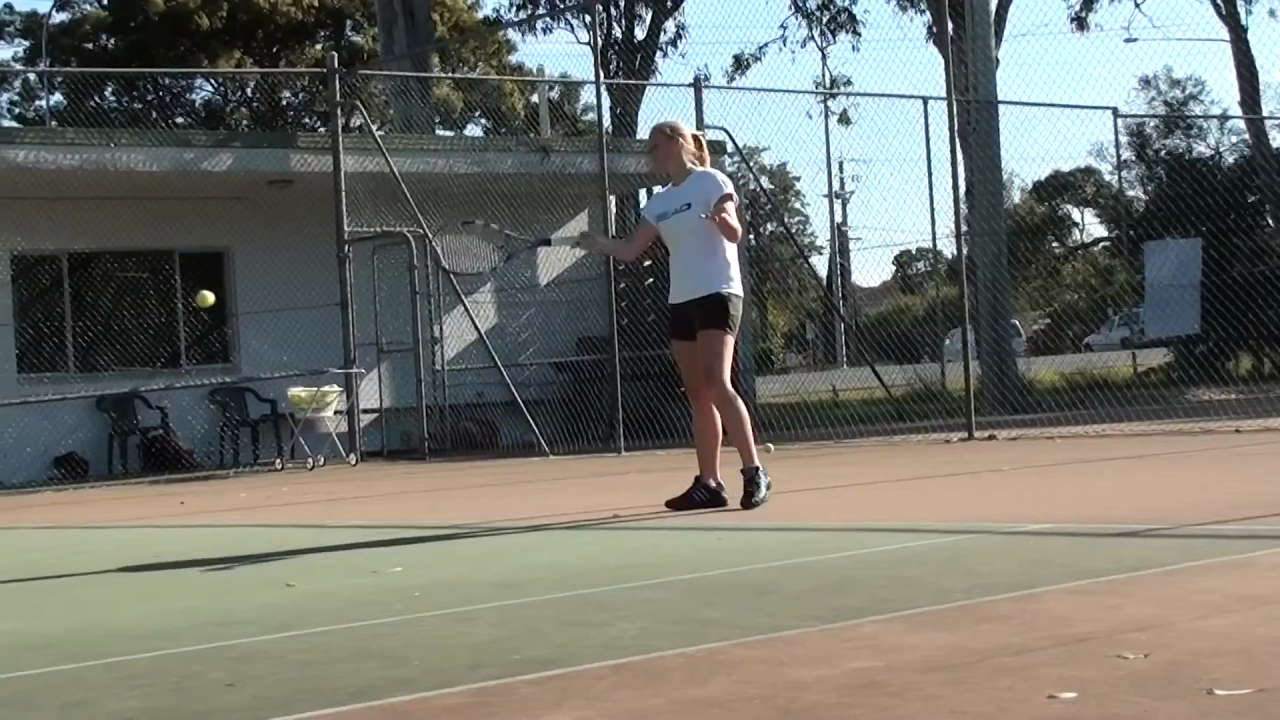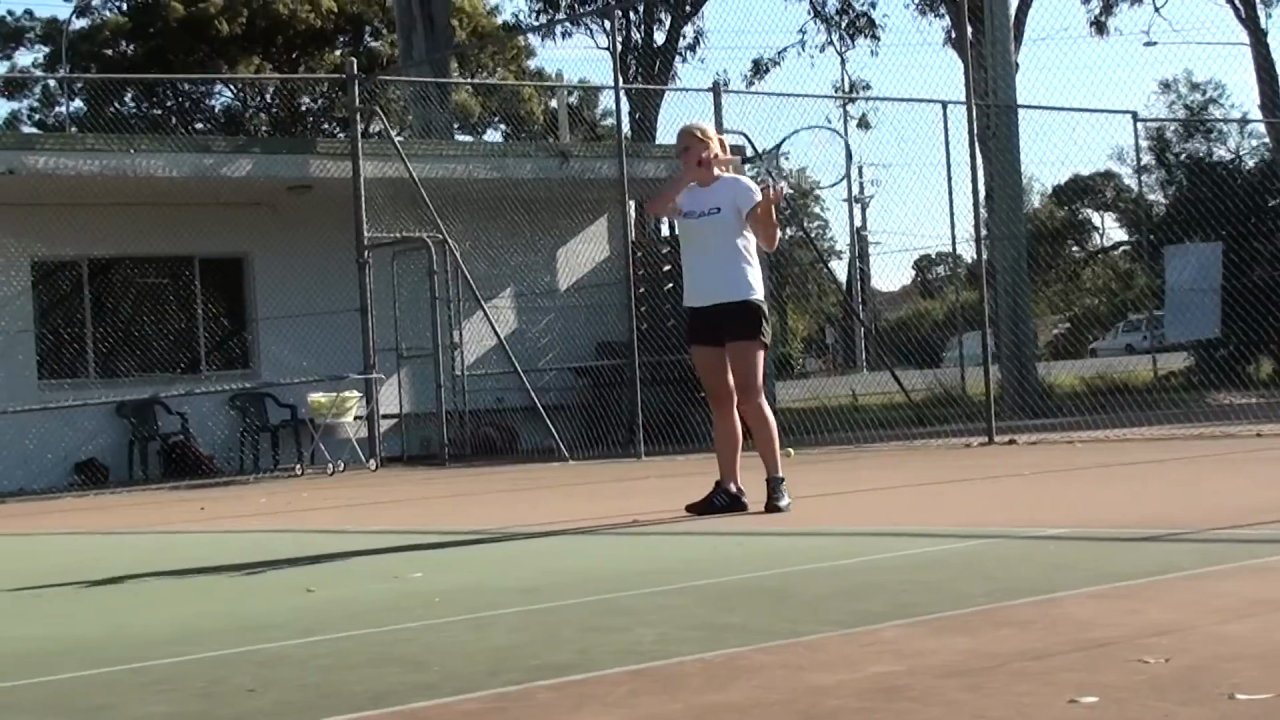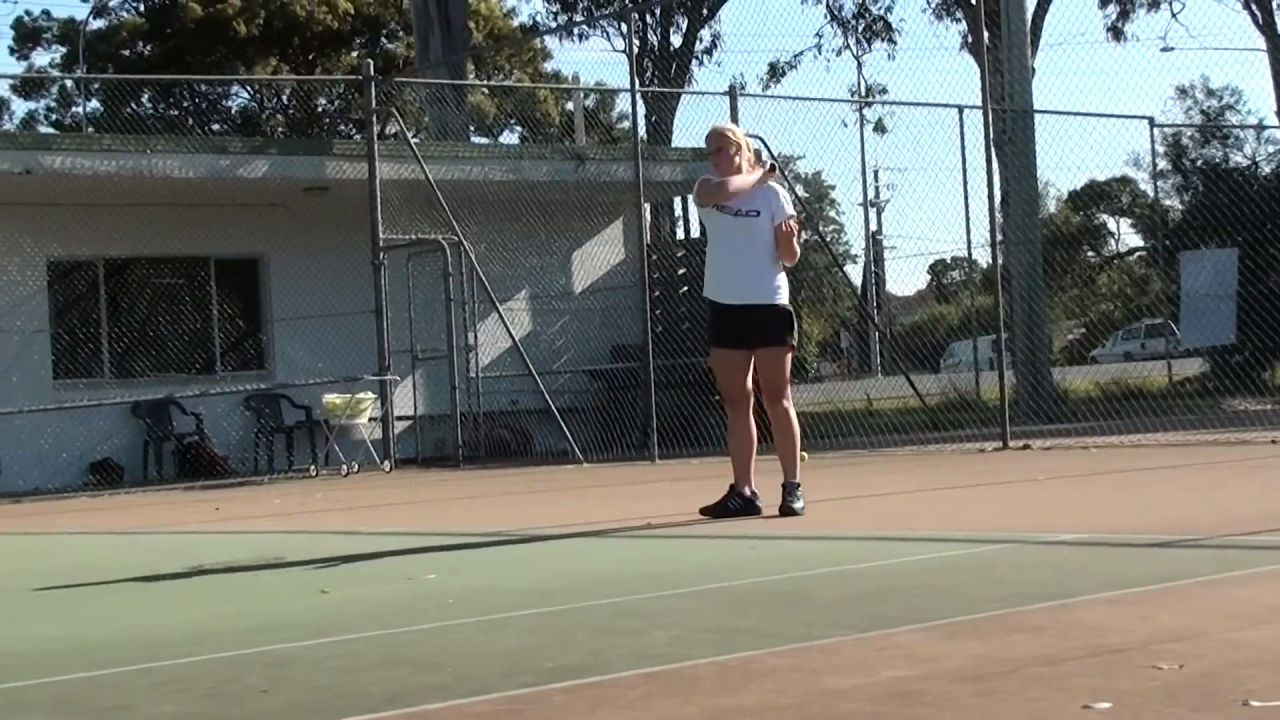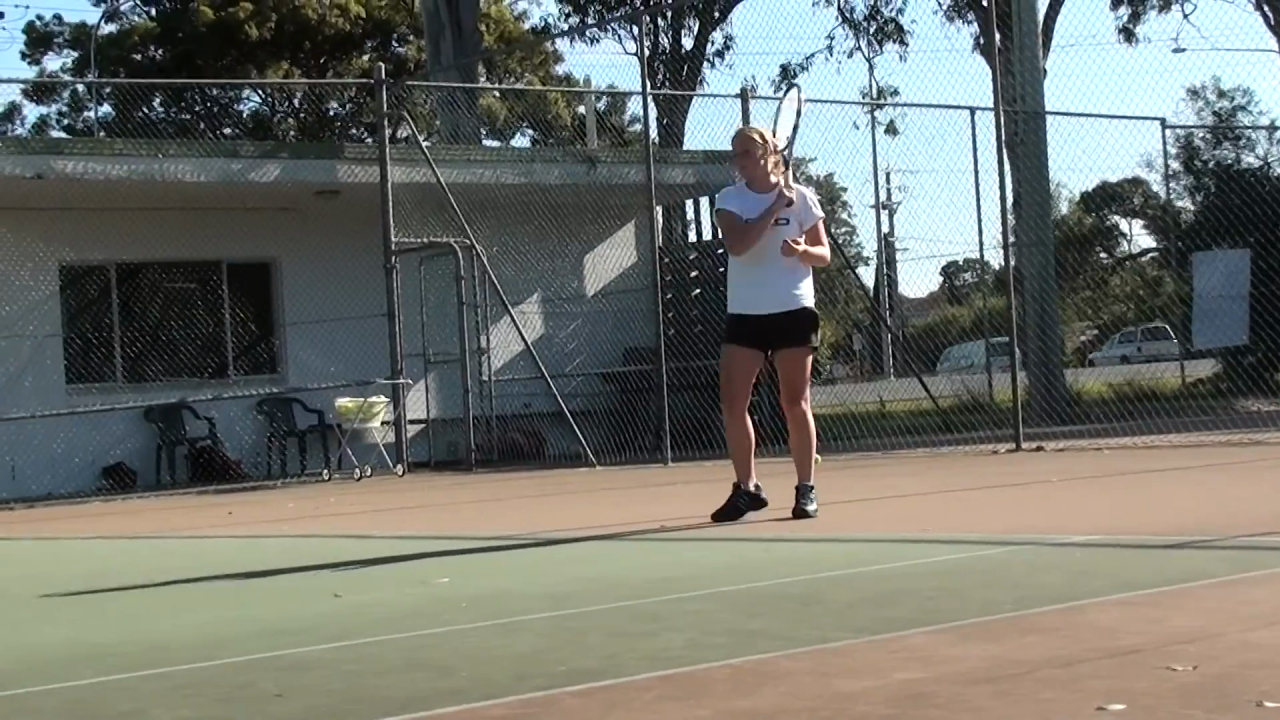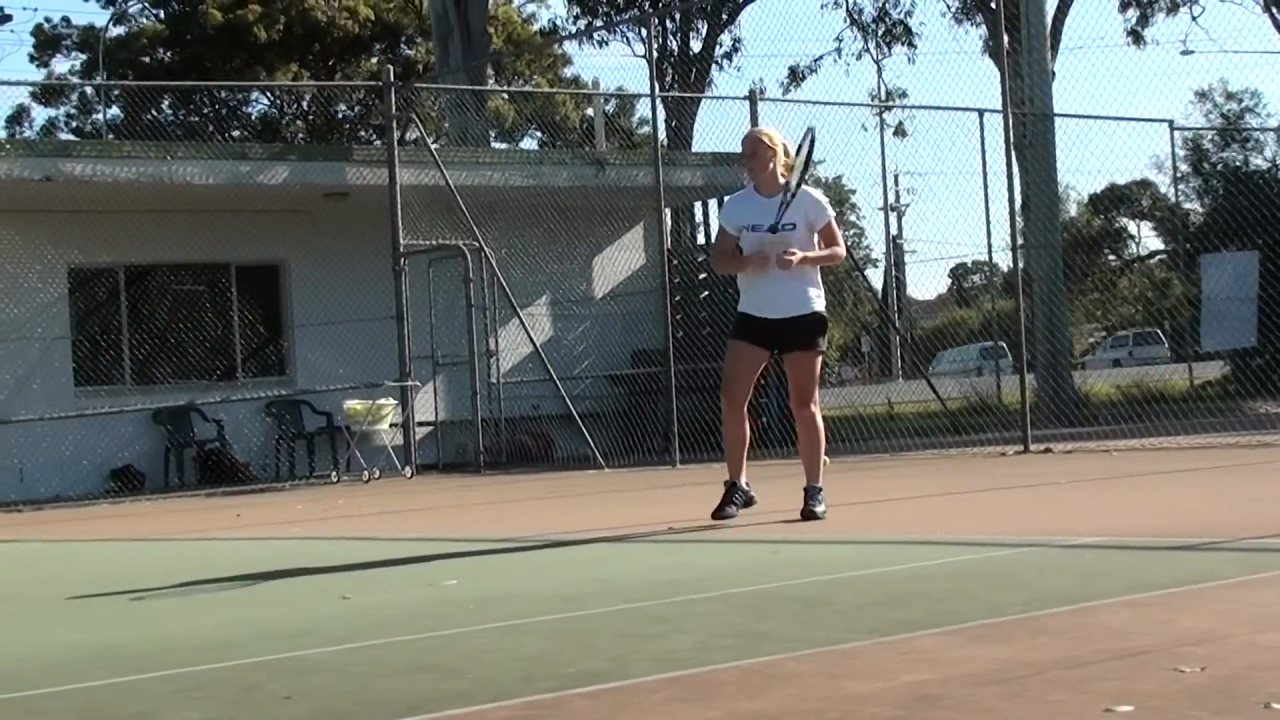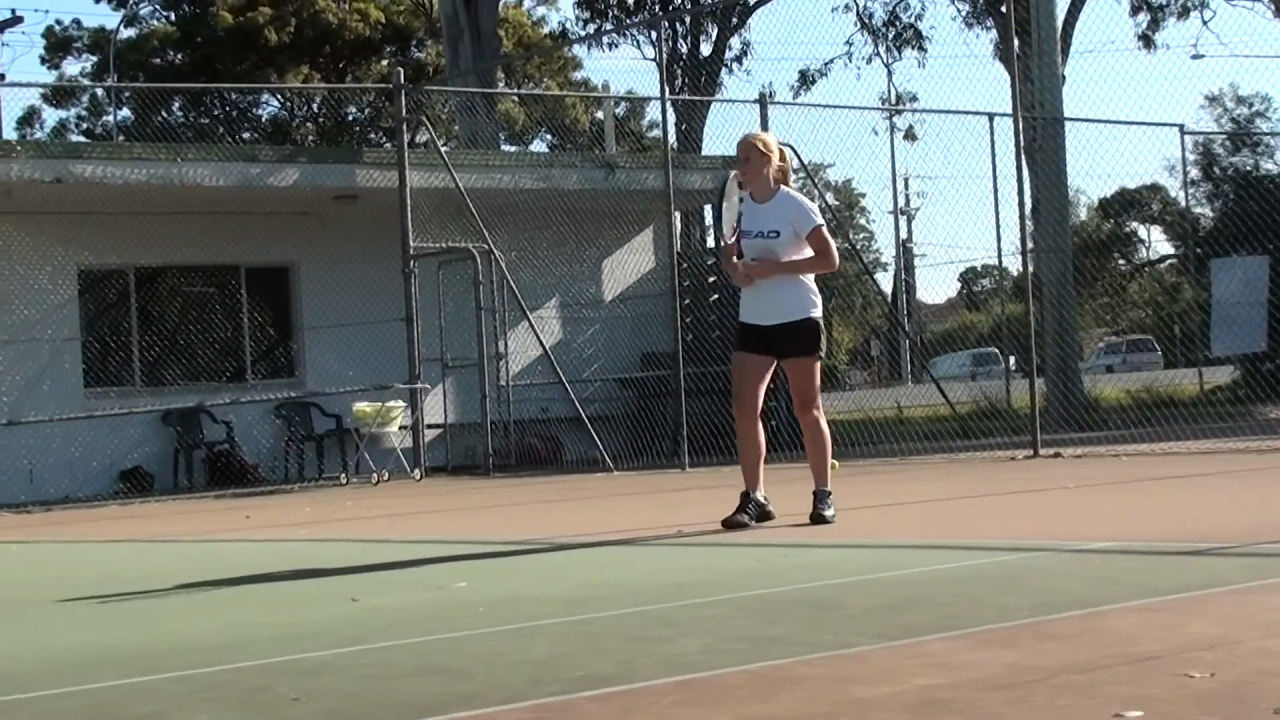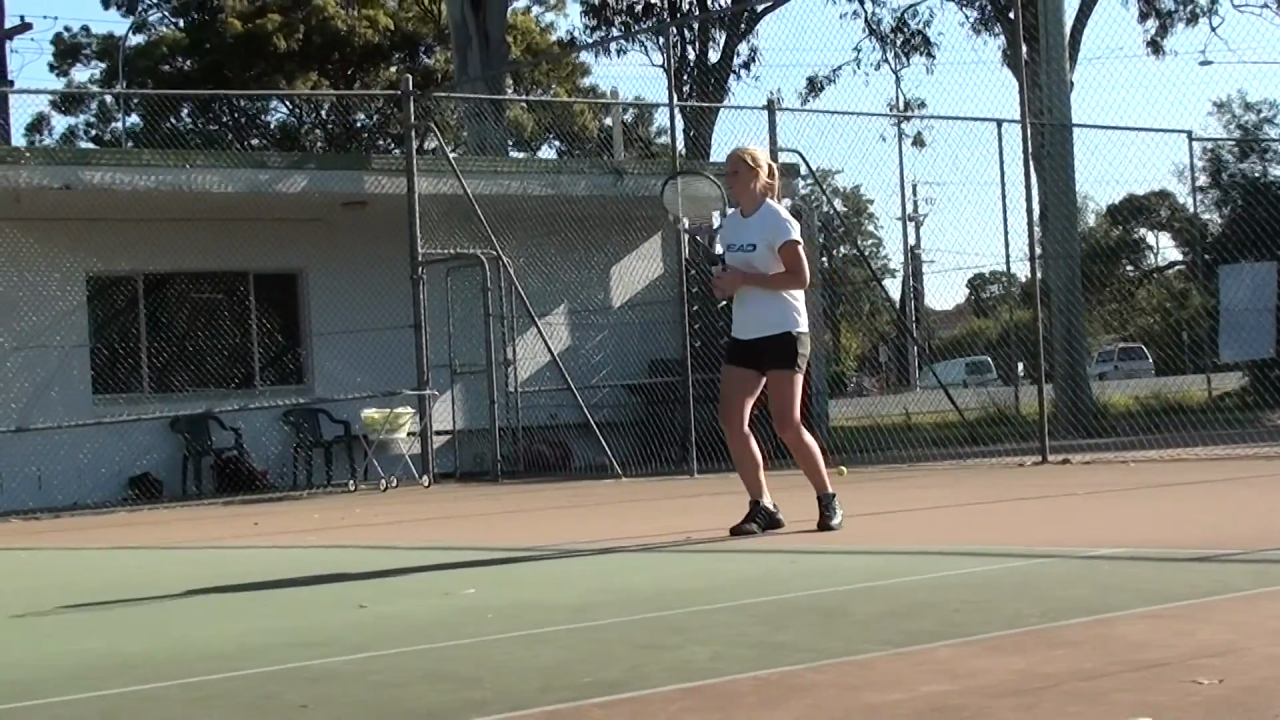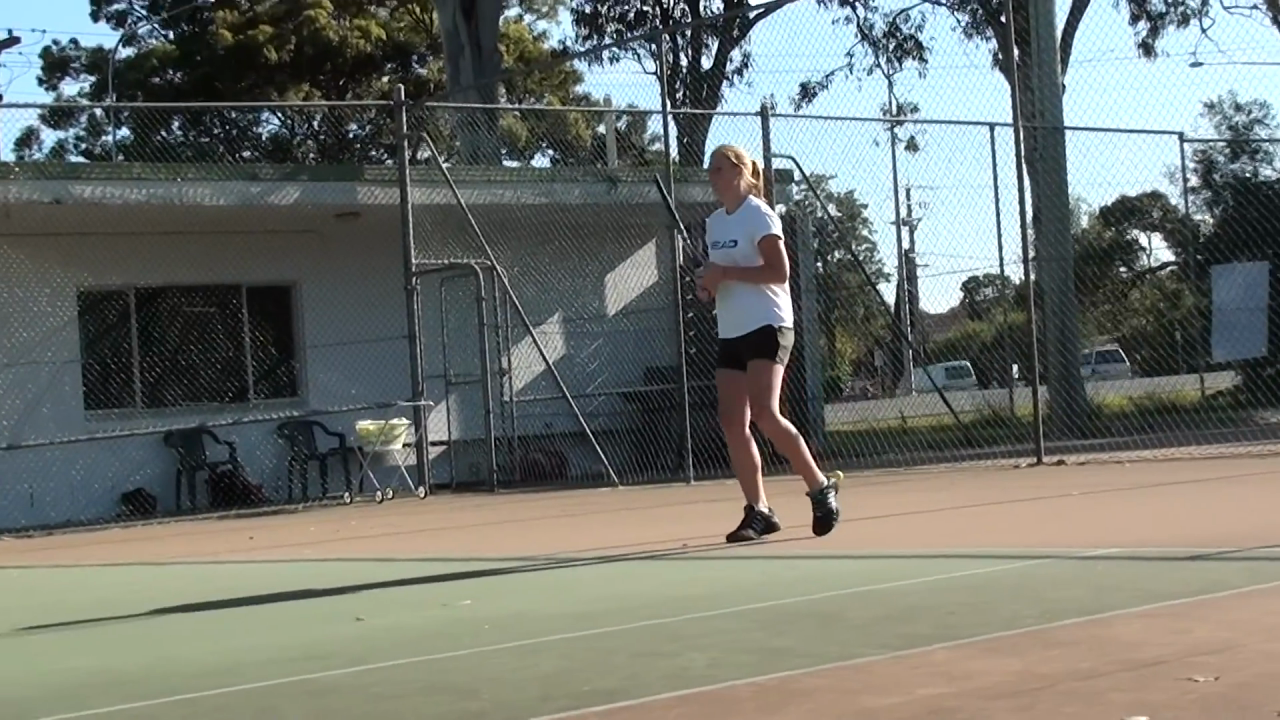
dt=0.2s
person 1, frame 1
left shoulder: (712, 181)
right shoulder: (659, 203)
left elbow: (734, 232)
right elbow: (630, 250)
left wrist: (724, 220)
right wrist: (598, 242)
left hip: (717, 296)
right hip: (682, 303)
left knee: (717, 385)
right knee: (698, 395)
left ankle: (754, 472)
right ankle: (708, 483)
person 1, frame 2
left shoulder: (739, 188)
right shoulder: (682, 197)
left elbow: (769, 242)
right elbow: (655, 206)
left wrist: (769, 210)
right wrist: (690, 172)
left hip: (741, 302)
right hip: (699, 308)
left knee: (750, 396)
right knee: (720, 401)
left ankle: (776, 482)
right ankle: (729, 488)
person 1, frame 3
left shoulder: (773, 194)
right shoulder: (709, 190)
left elbow: (789, 258)
right elbow: (723, 189)
left wrist: (790, 238)
right wrist: (756, 174)
left hip: (769, 305)
right hip: (725, 308)
left knee: (777, 399)
right knee: (736, 404)
left ankle: (792, 487)
right ankle: (743, 492)
person 1, frame 4
left shoulder: (802, 197)
right shoulder: (729, 198)
left elbow: (824, 253)
right elbow: (737, 245)
left wrist: (802, 249)
right wrist: (774, 209)
left hip: (793, 309)
right hip: (745, 313)
left knee: (795, 403)
right knee: (732, 402)
left ankle: (805, 489)
right ankle: (746, 487)
person 1, frame 5
left shoulder: (809, 199)
right shoulder: (735, 206)
left elbow: (839, 251)
right elbow: (719, 262)
left wrist: (803, 257)
right wrist: (749, 261)
left hip: (802, 313)
right hip: (753, 314)
left knee: (804, 405)
right knee: (731, 398)
left ankle: (814, 492)
right ankle: (737, 486)
person 1, frame 6
left shoulder: (797, 205)
right shoulder: (738, 208)
left elbow: (830, 260)
left wrist: (776, 267)
right wrist: (737, 271)
left hip: (798, 319)
right hip: (753, 322)
left knee: (807, 409)
right knee: (744, 409)
left ankle: (823, 495)
right ankle: (754, 499)
person 1, frame 7
left shoulder: (777, 221)
right shoulder: (729, 223)
left elbow: (799, 278)
left wrist: (747, 279)
right wrist: (724, 283)
left hip: (782, 332)
right hip: (743, 336)
left knee: (788, 425)
right knee: (732, 421)
left ankle: (828, 498)
right ankle: (762, 506)
person 1, frame 8
left shoulder: (759, 216)
right shoulder: (714, 222)
left elbow: (780, 272)
left wrist: (726, 272)
right wrist: (708, 283)
left hip: (767, 327)
right hip: (731, 333)
left knee: (765, 414)
right knee: (732, 424)
left ankle: (821, 487)
right ankle: (759, 511)
